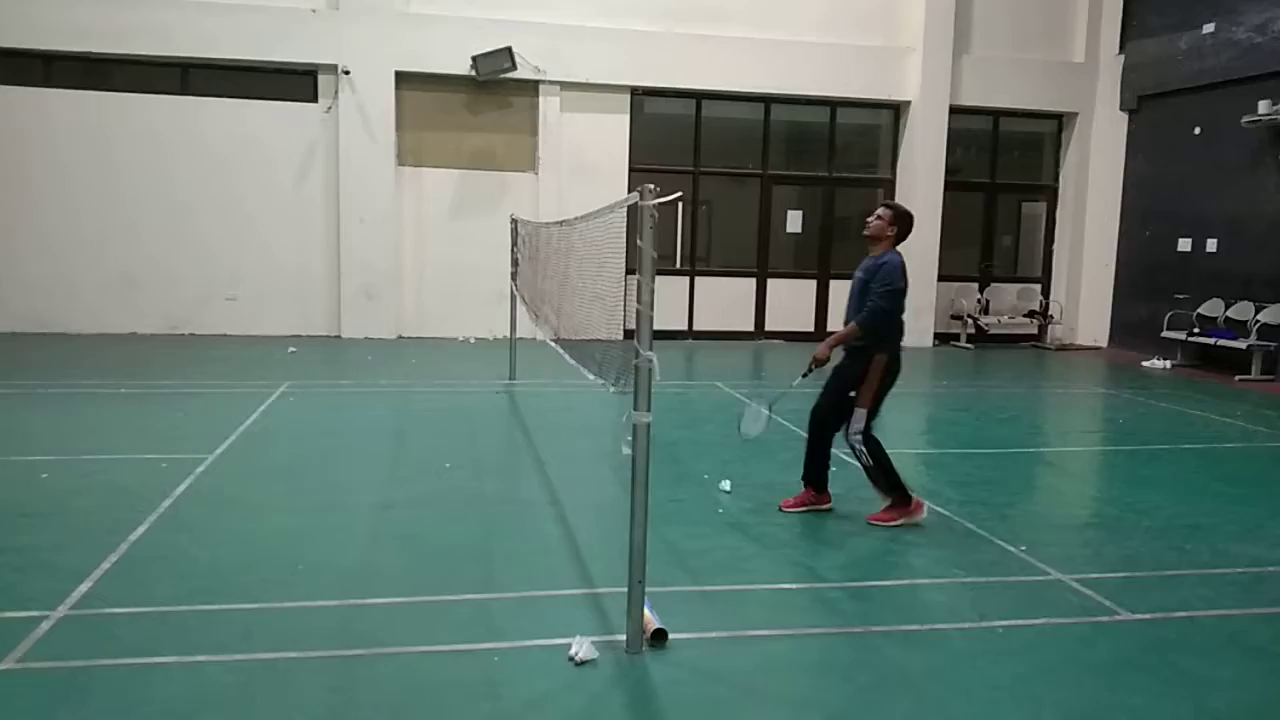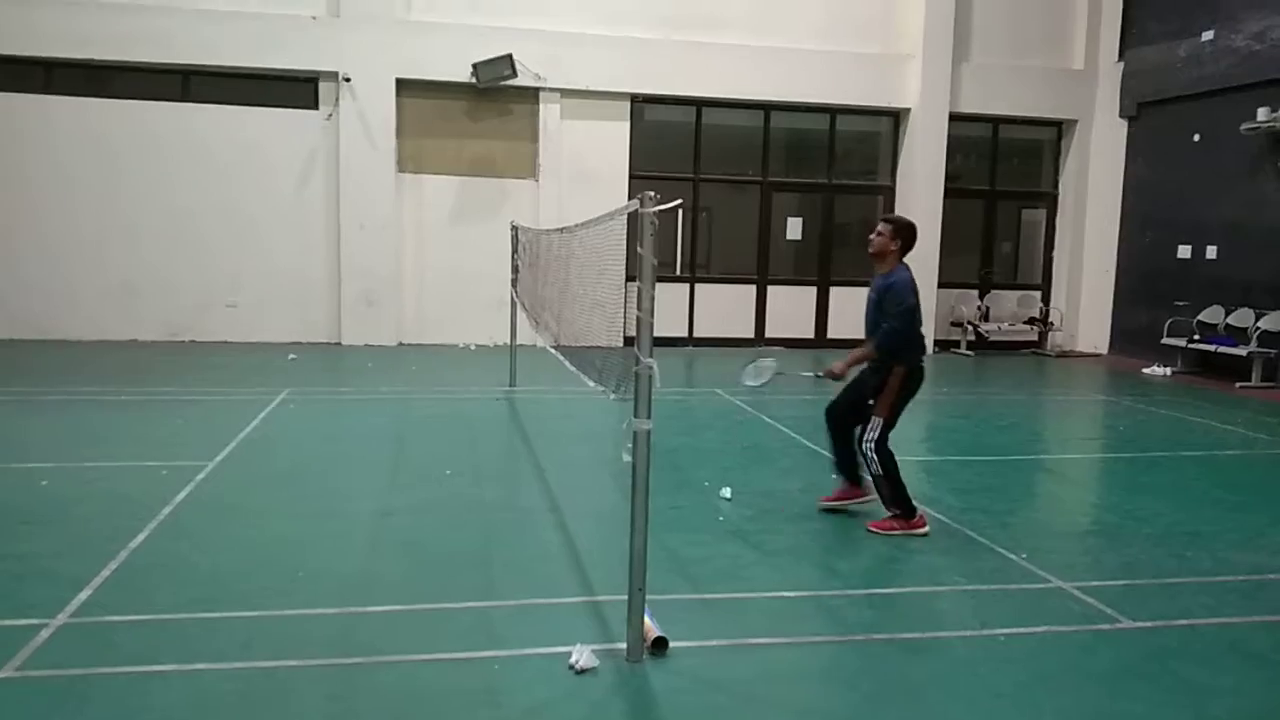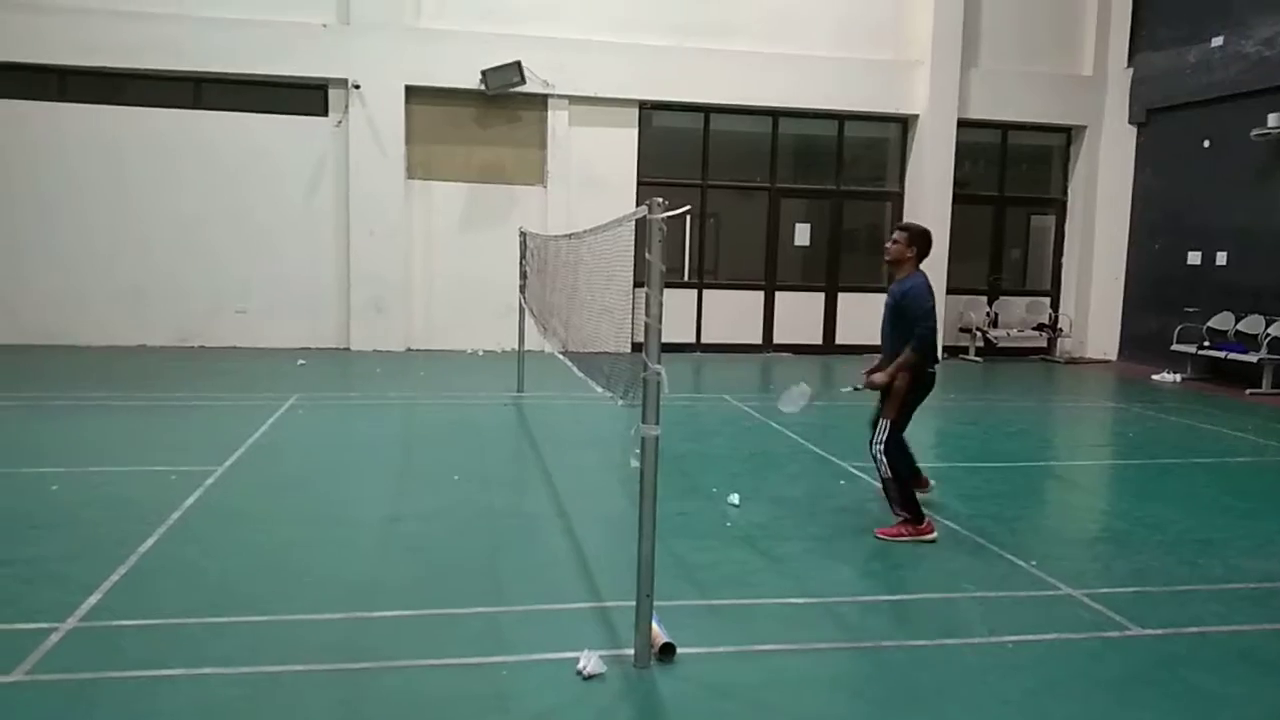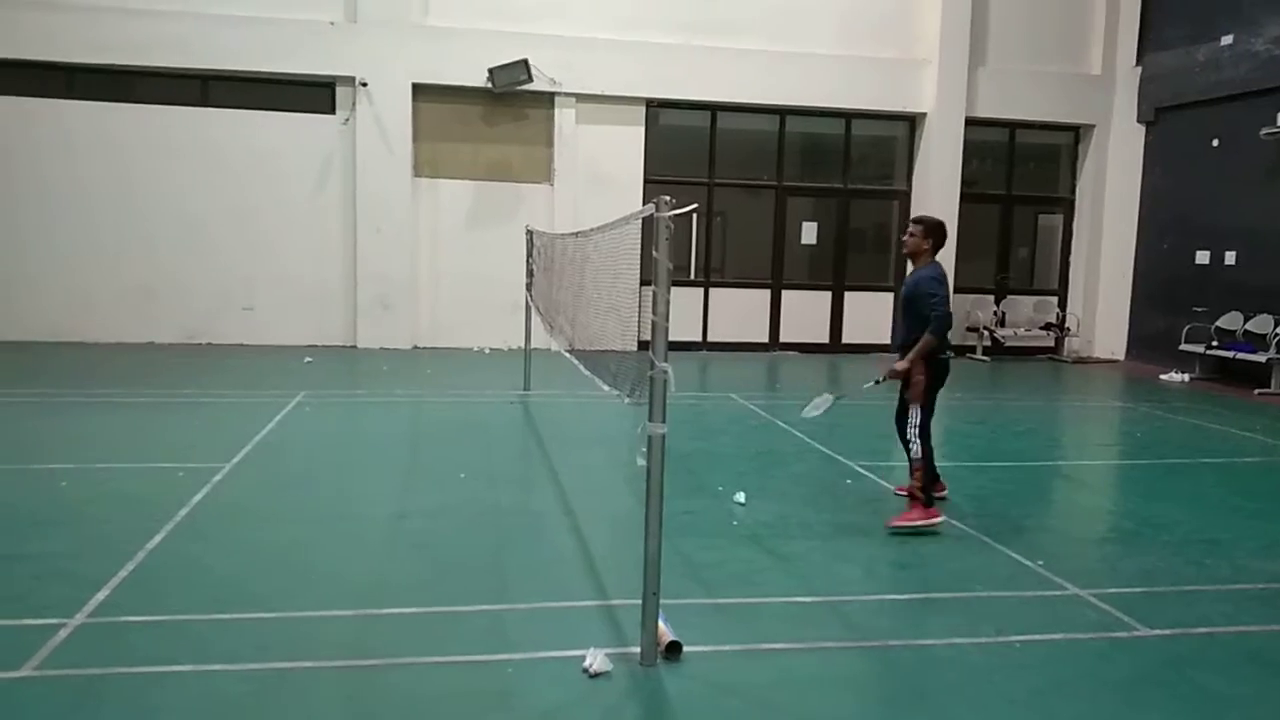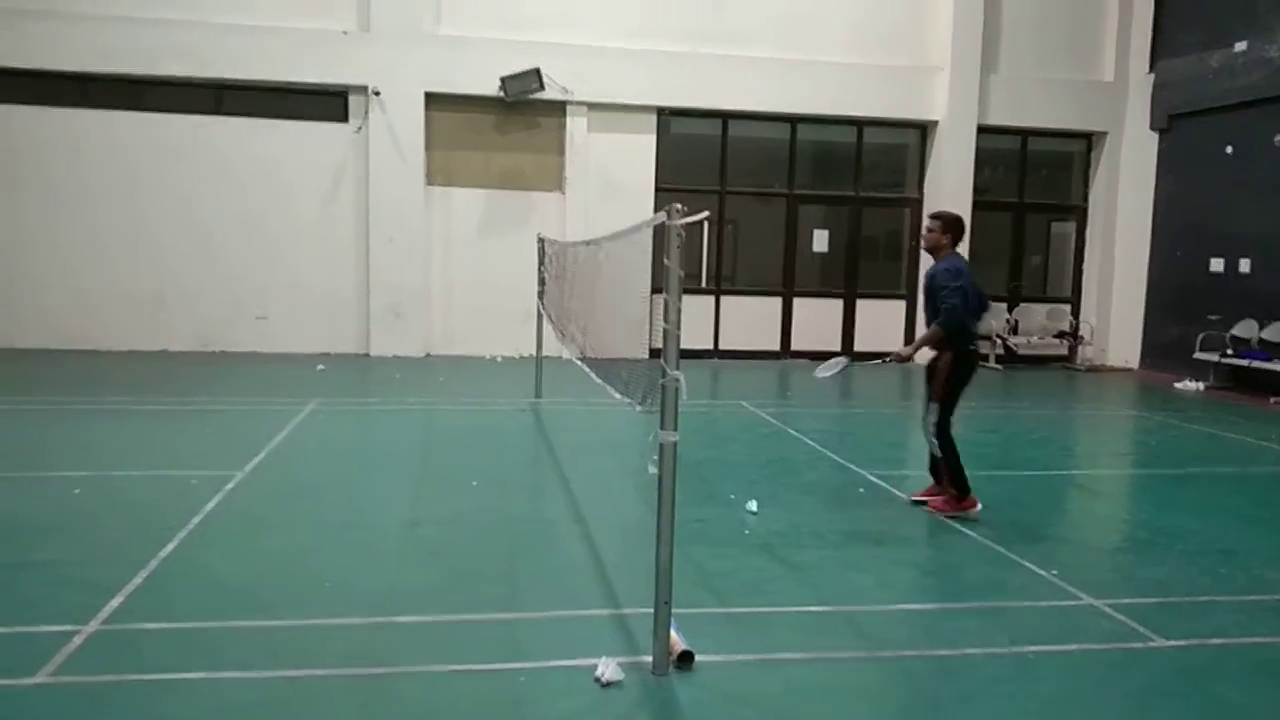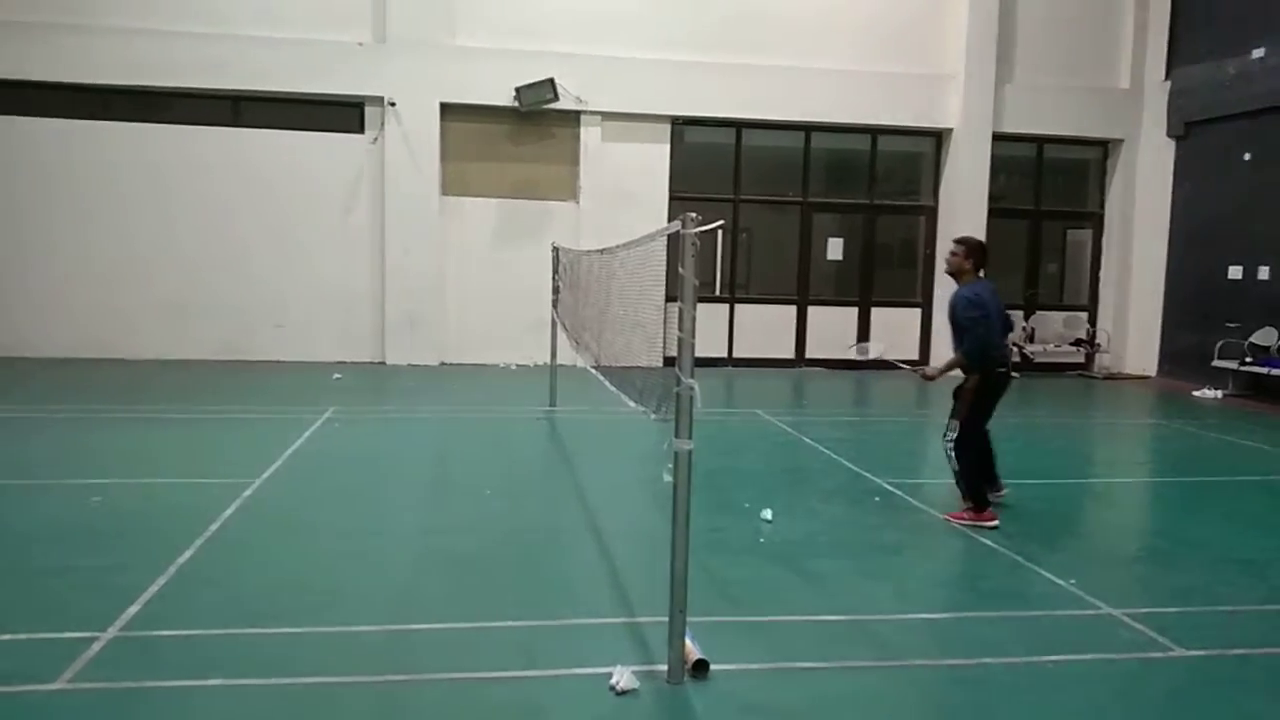
dt=0.2s
person 1, frame 1
left shoulder: (889, 266)
right shoulder: (871, 262)
left elbow: (872, 318)
left wrist: (829, 345)
right wrist: (836, 344)
left hip: (876, 359)
right hip: (857, 356)
left knee: (859, 432)
right knee: (822, 418)
left ankle: (904, 503)
right ankle: (815, 491)
person 1, frame 2
left shoulder: (898, 283)
right shoulder: (882, 278)
left elbow: (890, 337)
left wrist: (847, 363)
right wrist: (855, 362)
left hip: (901, 371)
right hip: (882, 367)
left knee: (871, 440)
right knee: (837, 415)
left ankle: (907, 516)
right ankle: (853, 486)
person 1, frame 3
left shoulder: (914, 288)
right shoulder: (901, 283)
left elbow: (922, 342)
left wrist: (888, 372)
right wrist: (882, 364)
left hip: (910, 376)
right hip: (901, 373)
left knee: (883, 444)
right knee: (887, 430)
left ankle: (915, 523)
right ankle: (915, 480)
person 1, frame 4
left shoulder: (927, 278)
right shoulder: (924, 274)
left elbow: (940, 325)
left wrist: (909, 361)
right wrist: (906, 358)
left hip: (926, 364)
right hip: (922, 362)
left knee: (914, 429)
right knee: (908, 422)
left ankle: (925, 507)
right ankle: (930, 482)
person 1, frame 5
left shoulder: (943, 272)
right shoulder: (958, 266)
left elbow: (948, 318)
right elbow: (981, 305)
left wrist: (914, 347)
left hip: (953, 355)
right hip: (962, 351)
left knee: (936, 425)
right knee: (938, 421)
left ankle: (963, 498)
right ankle: (941, 486)
person 1, frame 6
left shoulder: (965, 298)
right shoulder: (986, 289)
left elbow: (972, 348)
right elbow: (1006, 326)
left wrist: (940, 370)
left hip: (983, 376)
right hip: (997, 371)
left knee: (956, 441)
right knee: (975, 427)
left ankle: (980, 509)
right ankle: (990, 482)
